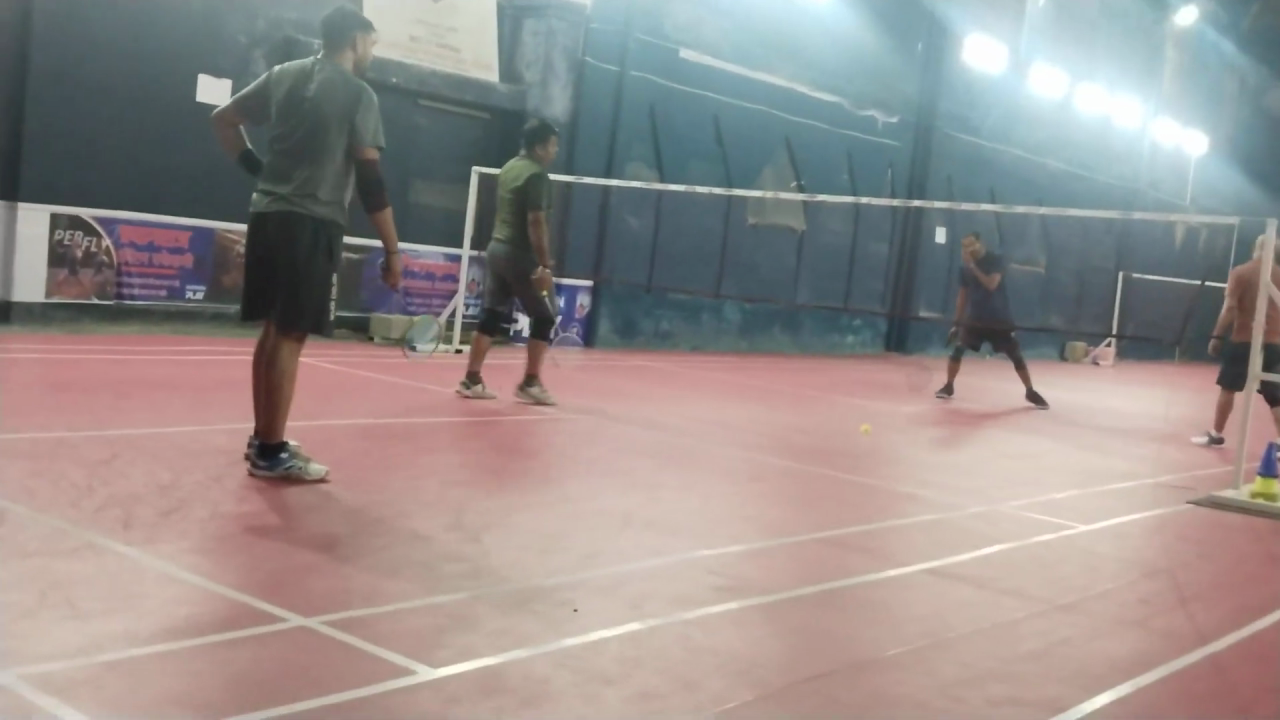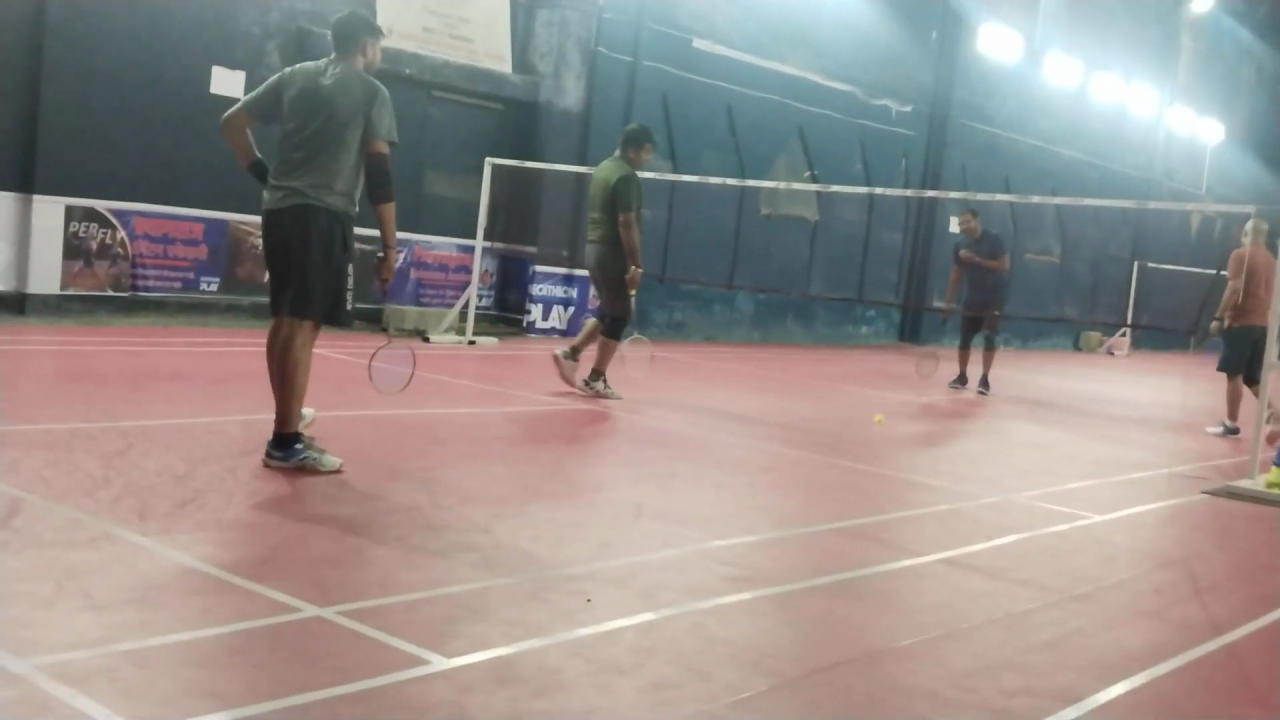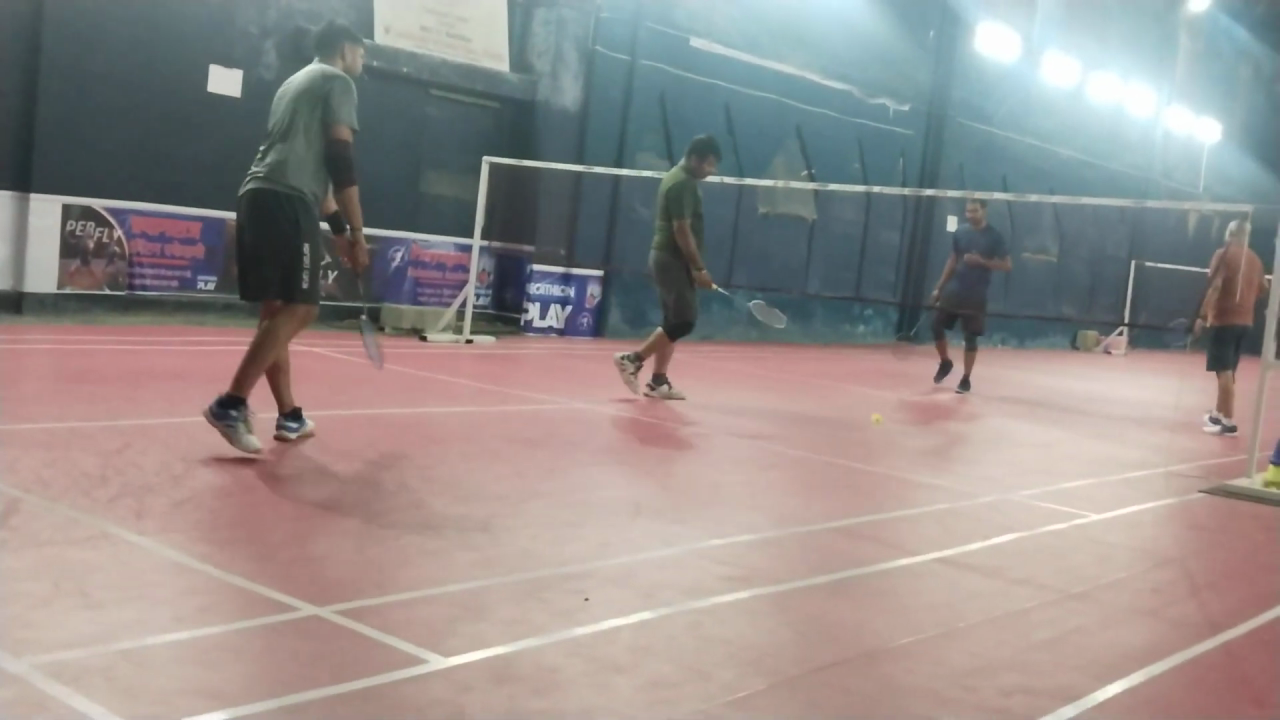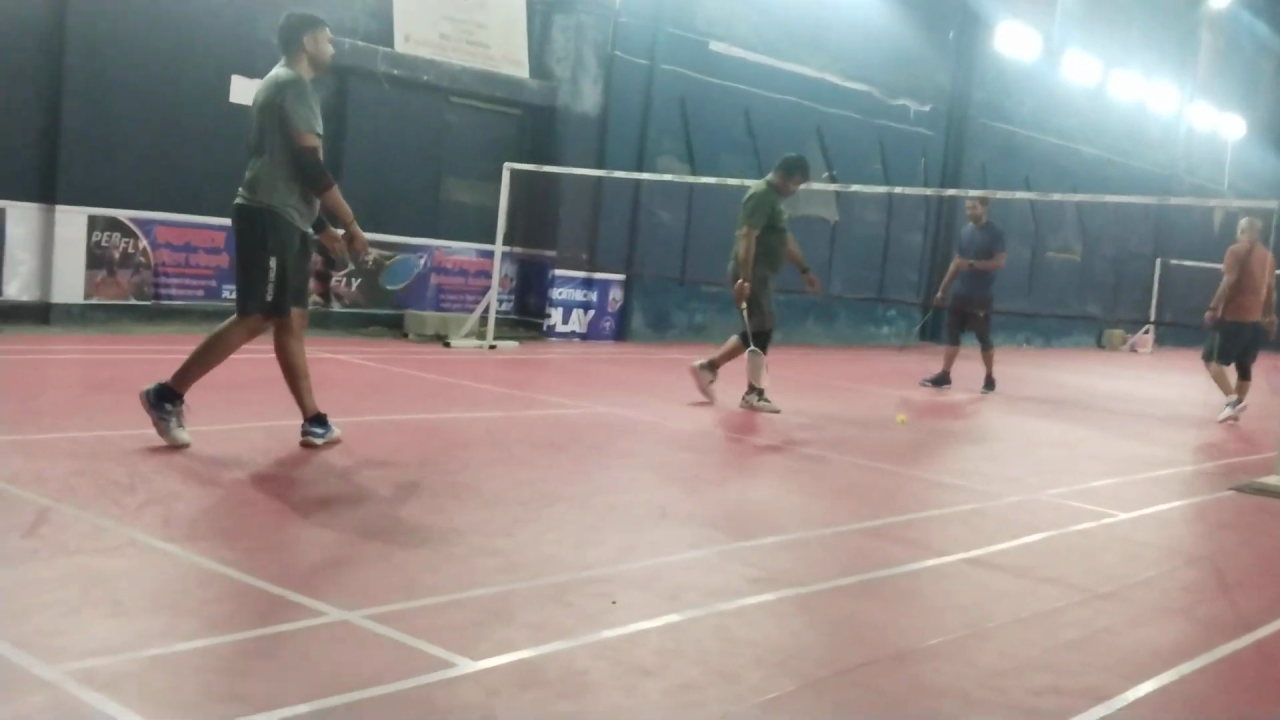
dt=0.4s
person 1, frame 1
left shoulder: (283, 76)
right shoulder: (358, 94)
left elbow: (223, 119)
right elbow: (369, 179)
right wrist: (392, 251)
left hip: (266, 215)
right hip: (311, 225)
left knee: (273, 332)
right knee: (290, 337)
left ankle: (262, 437)
right ankle: (271, 453)
person 1, frame 2
left shoulder: (293, 78)
right shoulder: (373, 92)
left elbow: (232, 122)
right elbow: (379, 175)
left wrist: (263, 174)
right wrist: (389, 247)
left hip: (278, 211)
right hip: (325, 217)
left knee: (286, 319)
right knee: (303, 326)
left ankle: (289, 414)
right ankle: (285, 443)
person 1, frame 3
left shoulder: (293, 84)
right shoulder: (338, 82)
right elbow: (340, 160)
left wrist: (337, 226)
right wrist: (356, 231)
left hip: (256, 198)
right hip: (285, 202)
left knee: (276, 309)
right knee: (298, 308)
left ankle: (288, 415)
right ankle: (231, 404)
person 1, frame 4
left shoulder: (280, 84)
right shoulder: (293, 85)
right elbow: (311, 166)
left wrist: (323, 226)
right wrist: (351, 223)
left hip: (285, 221)
right hip: (269, 218)
left knee: (291, 321)
right knee: (254, 320)
left ankle: (314, 422)
right ankle: (167, 395)
person 2, frame 1
left shoulder: (509, 169)
right shoulder: (536, 175)
right elbow: (536, 223)
right wrist: (545, 265)
left hip: (498, 248)
right hip: (520, 254)
left knee: (491, 316)
right knee: (545, 318)
left ankle: (472, 380)
right ankle: (530, 383)
person 2, frame 2
left shoulder: (602, 169)
right shoulder: (626, 177)
right elbow: (627, 224)
right wrist: (636, 265)
left hip: (595, 247)
right hip: (612, 253)
left knee: (607, 314)
right knee: (618, 317)
left ankle: (570, 353)
right ankle: (596, 380)
person 2, frame 3
left shoulder: (680, 180)
right shoulder: (682, 184)
right elbow: (682, 231)
right wrist: (700, 269)
left hip: (665, 257)
right hip: (672, 260)
left knee: (677, 320)
right knee: (683, 321)
left ankle: (658, 381)
right ankle: (632, 359)
person 2, frame 4
left shoulder: (774, 197)
right shoulder: (762, 196)
left elbow: (784, 239)
right elbow: (746, 238)
left wrist: (805, 270)
right wrist: (744, 278)
left hip: (759, 273)
right hip: (752, 273)
left knee: (756, 332)
right knee: (760, 332)
left ankle: (707, 367)
right ankle: (753, 393)
person 3, frame 1
left shoulder: (1240, 272)
left elbow: (1229, 307)
left wrist: (1217, 336)
left hip: (1243, 340)
left knee: (1227, 388)
left ankle: (1216, 435)
person 3, frame 2
left shoulder: (1240, 255)
right shoulder: (1271, 260)
left elbow: (1234, 288)
right elbow: (1272, 292)
left wrist: (1219, 317)
left hip: (1241, 323)
right hip: (1263, 324)
left knee: (1234, 375)
right knee: (1252, 377)
left ankle: (1231, 424)
person 3, frame 3
left shoulder: (1224, 254)
right shoulder: (1255, 259)
left elbow: (1214, 286)
right elbow: (1262, 288)
left wrist: (1202, 315)
left hip: (1223, 320)
right hip: (1244, 322)
left knee: (1223, 371)
right knee: (1228, 371)
left ankle: (1228, 423)
right ankle: (1218, 415)
person 3, frame 4
left shoulder: (1236, 250)
right shoulder: (1268, 256)
left elbow: (1229, 282)
right elbow: (1270, 289)
left wrist: (1212, 308)
right wrist: (1270, 315)
left hip: (1232, 317)
right hip: (1255, 319)
left knee: (1212, 359)
right knee: (1244, 367)
left ankle: (1232, 399)
right ankle: (1233, 408)
person 4, frame 1
left shoulder: (996, 260)
right shoulder: (965, 268)
left elbow: (991, 284)
right elbow: (962, 295)
left wrist: (973, 267)
right wrist: (956, 323)
left hip: (999, 318)
right hip: (975, 317)
left knee: (1016, 356)
right knee: (958, 348)
left ankle: (1031, 392)
right ankle: (948, 387)
person 4, frame 2
left shoulder: (994, 240)
right shoulder: (960, 245)
left elbow: (1005, 266)
right elbow: (956, 273)
left wrist: (977, 259)
right wrist: (949, 301)
left hip: (993, 298)
right hip: (972, 299)
left knee: (989, 336)
right knee: (965, 338)
left ankle: (984, 378)
right ankle: (962, 376)
person 4, frame 3
left shoulder: (995, 237)
right shoulder: (960, 233)
left elbow: (1007, 265)
left wrist: (981, 261)
right wrist: (939, 287)
left hip: (976, 296)
right hip: (953, 291)
left knee: (970, 337)
right knee: (937, 327)
left ankle: (965, 379)
right ankle: (945, 363)
person 4, frame 4
left shoulder: (995, 233)
right shoulder: (965, 232)
left elbow: (999, 263)
left wrist: (971, 264)
right wrist: (943, 289)
left hip: (980, 295)
right hip: (960, 293)
left knee: (983, 337)
right knee: (952, 334)
left ankle: (989, 377)
right ankle: (944, 375)
